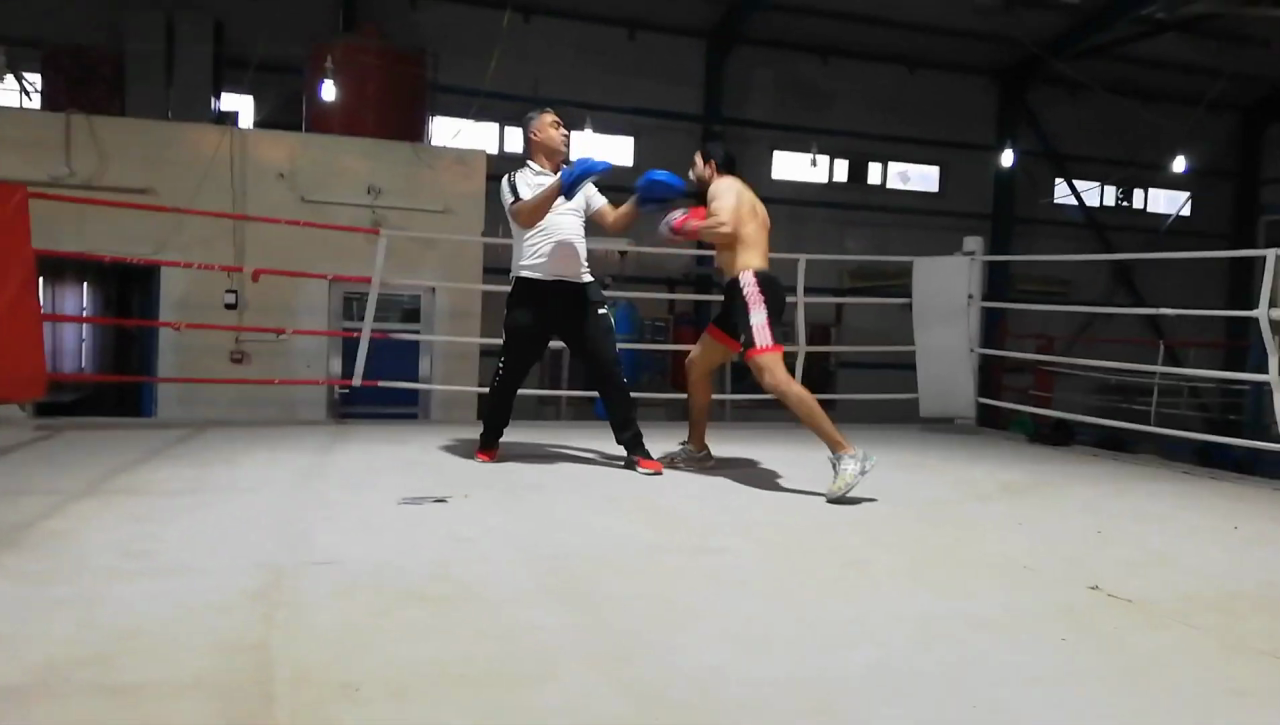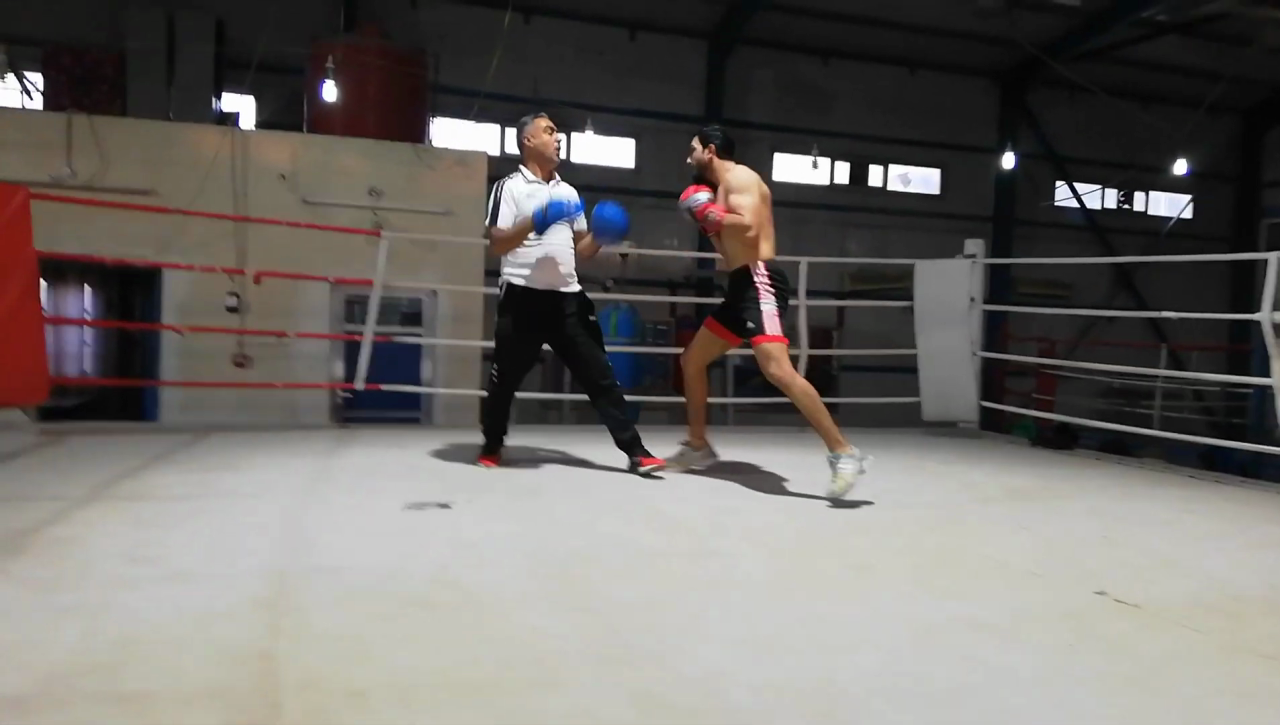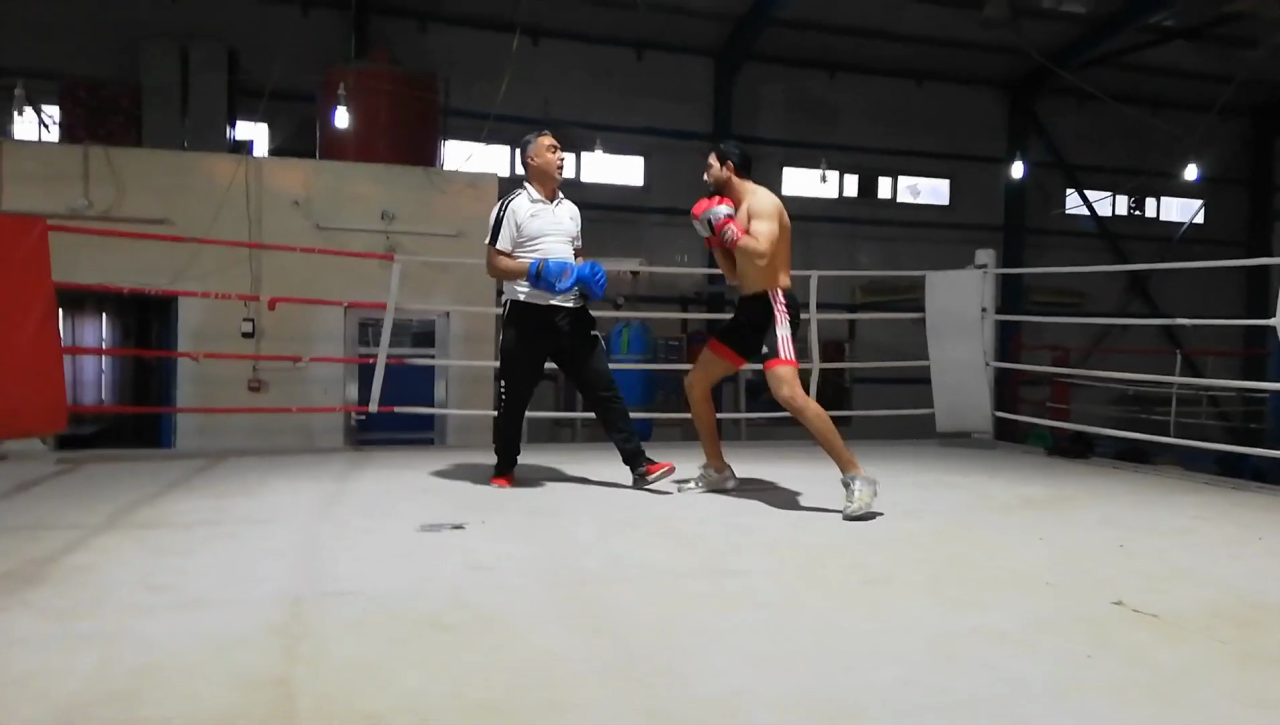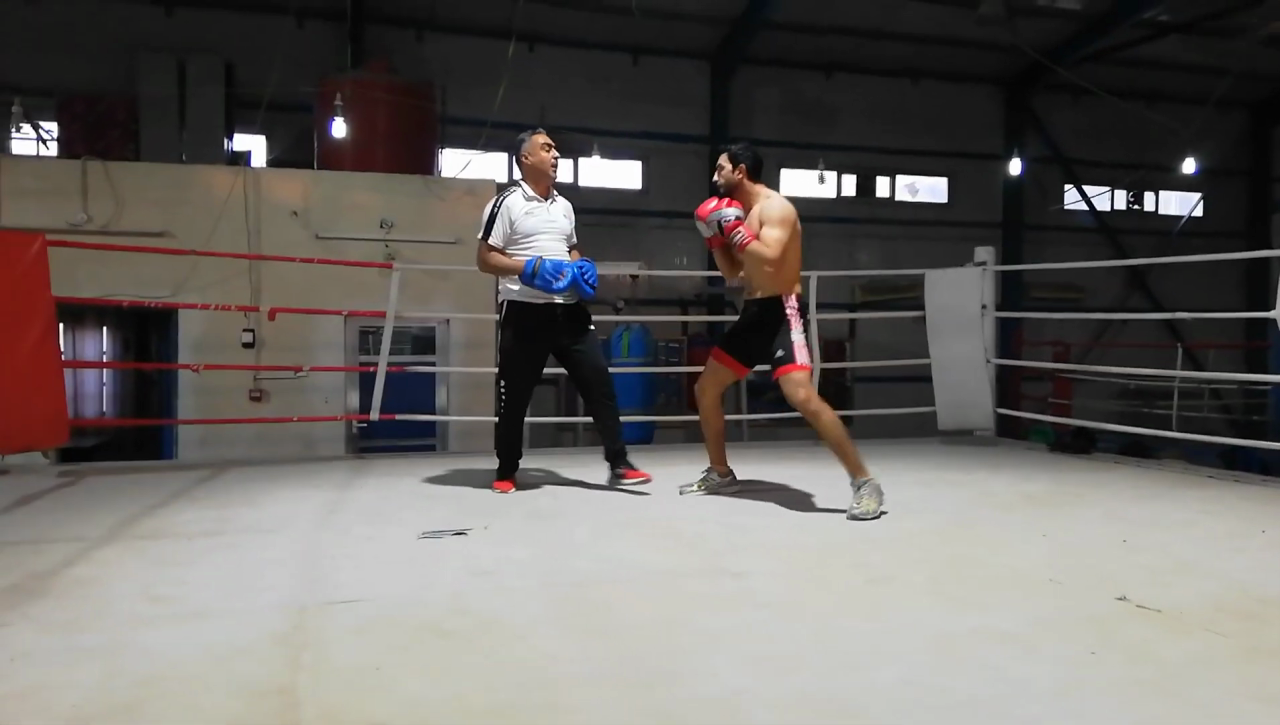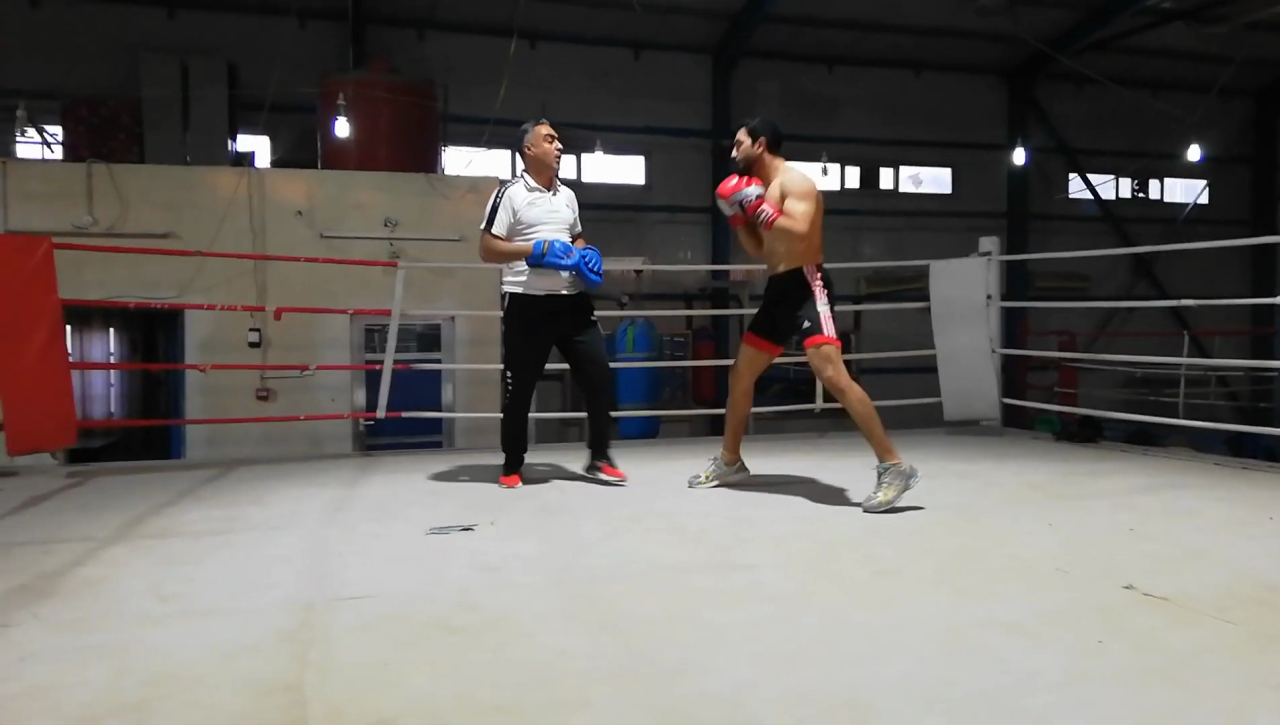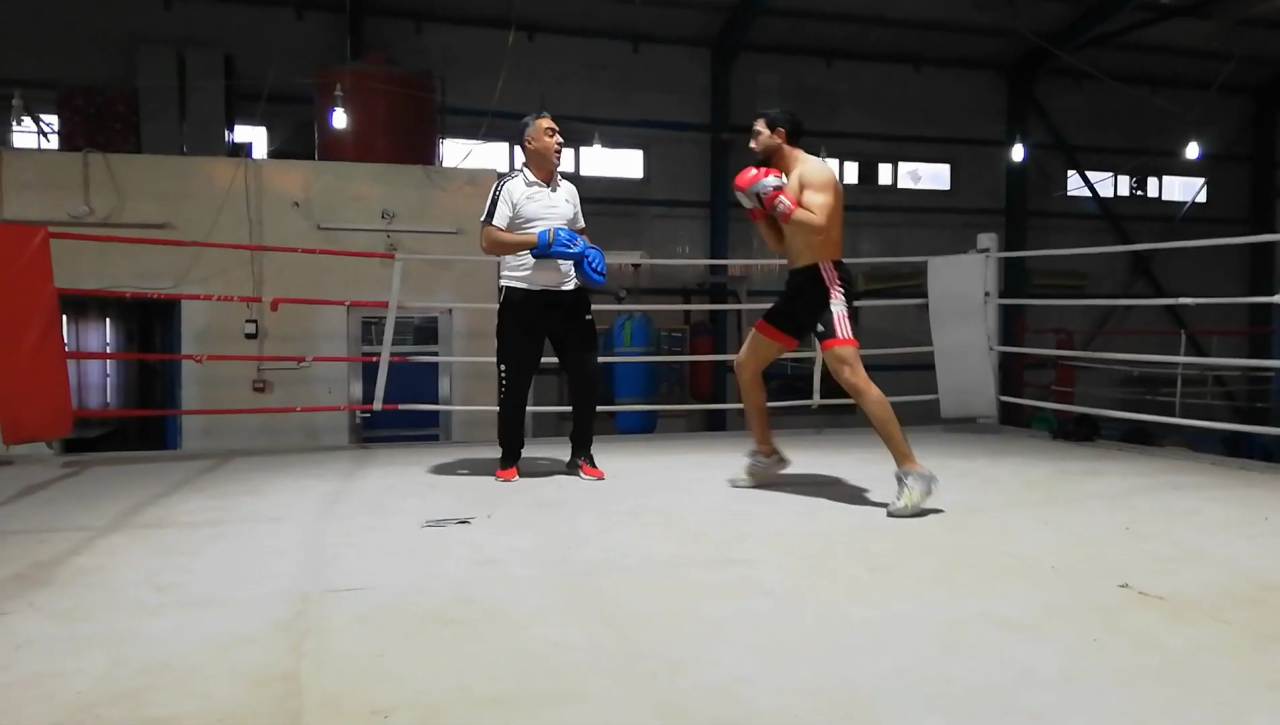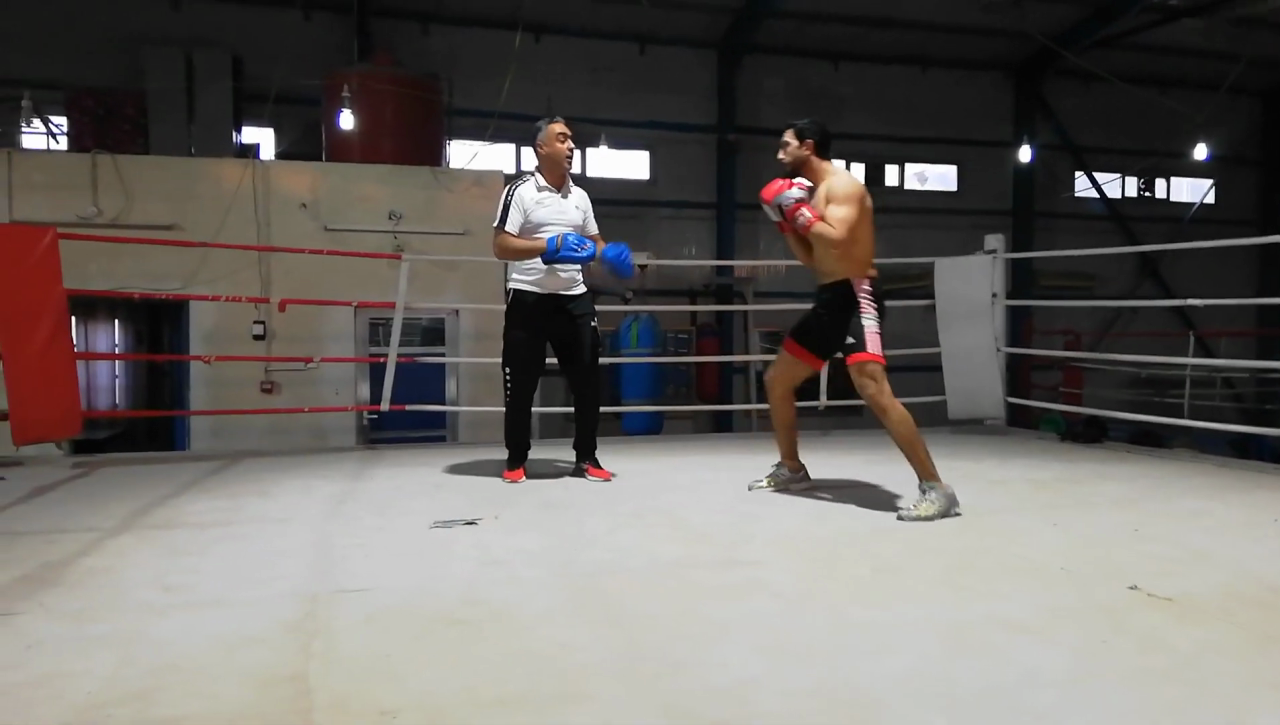
dt=0.1s
person 1, frame 1
left shoulder: (726, 187)
right shoulder: (745, 201)
left elbow: (726, 228)
left wrist: (687, 226)
right wrist: (702, 231)
left hip: (752, 289)
right hip: (744, 292)
left knee: (773, 378)
right knee: (696, 364)
left ankle: (846, 454)
right ankle: (696, 449)
person 1, frame 2
left shoulder: (740, 177)
right shoulder: (722, 186)
left elbow: (747, 227)
left wrist: (708, 209)
right wrist: (704, 216)
left hip: (760, 282)
right hip: (741, 285)
left knee: (778, 369)
right knee: (691, 361)
left ankle: (844, 454)
right ankle: (697, 448)
person 1, frame 3
left shoulder: (761, 201)
right shoulder: (739, 208)
left elbow: (763, 259)
left wrist: (725, 225)
right wrist: (714, 235)
left hip: (773, 306)
right hip: (749, 309)
left knee: (789, 393)
right knee: (696, 382)
left ankle: (856, 477)
right ankle: (717, 470)
person 1, frame 4
left shoulder: (775, 207)
right shoulder: (744, 212)
left elbow: (771, 261)
right elbow: (731, 272)
left wrist: (734, 229)
right wrist: (716, 236)
left hip: (782, 311)
right hip: (754, 313)
left knee: (802, 397)
right knee: (707, 389)
left ankle: (865, 482)
right ankle: (718, 472)
person 1, frame 5
left shoulder: (794, 181)
right shoulder: (764, 188)
left elbow: (799, 234)
left wrist: (756, 207)
right wrist: (738, 214)
left hip: (805, 286)
right hip: (777, 289)
left knee: (832, 373)
right knee: (741, 375)
left ankle: (893, 467)
right ankle: (729, 463)
person 1, frame 6
left shoulder: (814, 171)
right shoulder: (784, 178)
left elbow: (816, 228)
left wrist: (775, 198)
right wrist: (758, 207)
left hip: (825, 282)
right hip: (797, 285)
left knee: (850, 375)
right knee: (746, 365)
left ankle: (914, 474)
right ankle: (766, 454)
person 1, frame 7
left shoulder: (842, 184)
right shoulder: (813, 191)
left elbow: (838, 242)
left wrist: (798, 211)
right wrist: (785, 220)
left hip: (855, 295)
right hip: (829, 299)
left knee: (875, 391)
right knee: (777, 381)
left ankle: (935, 488)
right ankle: (790, 469)
person 2, frame 1
left shoulder: (580, 181)
right shoulder: (517, 180)
left elbow: (612, 221)
right elbow: (525, 218)
left wrist: (639, 198)
right wrist: (562, 182)
left hip: (579, 290)
right hip: (533, 291)
left knee: (608, 369)
right knee: (511, 370)
left ankle: (635, 449)
right ankle: (489, 441)
person 2, frame 2
left shoulder: (568, 192)
right shoulder: (509, 188)
left elbow: (581, 247)
right elbow: (498, 243)
left wrist: (601, 236)
right wrist: (535, 221)
left hip: (568, 299)
right hip: (523, 298)
left knee: (600, 373)
right knee: (505, 377)
left ankle: (634, 451)
right ankle: (491, 447)
person 2, frame 3
left shoulder: (571, 209)
right shoulder: (512, 206)
right elbow: (494, 264)
left wrist: (590, 271)
right wrist: (534, 270)
left hip: (570, 313)
right hip: (527, 314)
left knee: (602, 385)
right knee: (514, 395)
left ankle: (638, 463)
right ankle: (504, 467)
person 2, frame 4
left shoulder: (564, 205)
right shoulder: (506, 203)
right elbow: (485, 259)
left wrist: (583, 268)
right wrist: (527, 268)
left hip: (568, 310)
right hip: (523, 312)
left knee: (598, 382)
right knee: (515, 395)
left ankle: (619, 463)
right ankle: (507, 470)
person 2, frame 5
left shoulder: (567, 195)
right shoulder: (509, 193)
right elbow: (487, 248)
left wrist: (587, 254)
right wrist: (536, 251)
left hip: (571, 301)
right hip: (526, 304)
left knee: (598, 373)
right knee: (519, 387)
left ankle: (599, 457)
right ankle: (512, 465)
person 2, frame 6
left shoulder: (568, 190)
right shoulder: (509, 187)
left elbow: (580, 234)
right elbow: (489, 241)
left wrist: (588, 252)
right wrist: (537, 240)
left hip: (569, 297)
right hip: (522, 298)
left knee: (585, 374)
right knee: (516, 381)
left ankle: (582, 455)
right ankle: (509, 458)
person 2, frame 7
left shoulder: (579, 195)
right shoulder: (520, 191)
left elbow: (595, 242)
right elbow: (501, 247)
left wrist: (609, 254)
right wrist: (548, 246)
left hip: (574, 301)
right hip: (529, 302)
left knee: (586, 381)
right knee: (521, 383)
left ankle: (586, 458)
right ankle: (516, 460)
